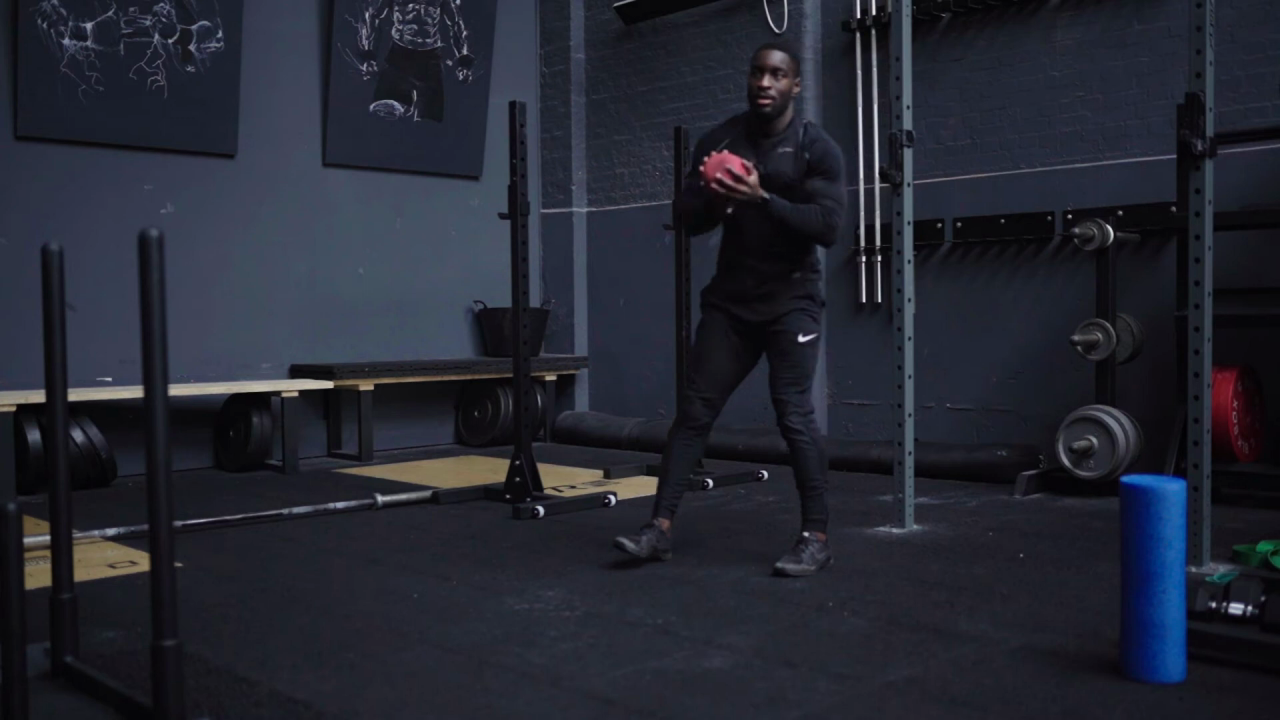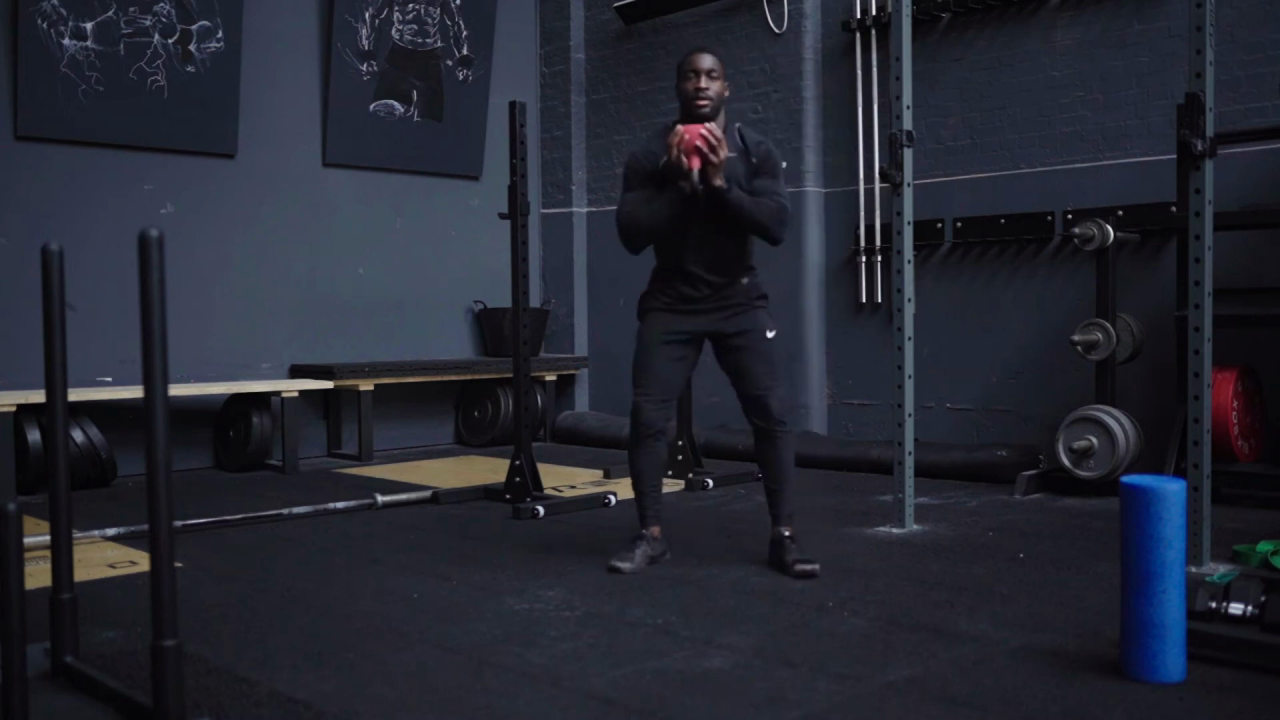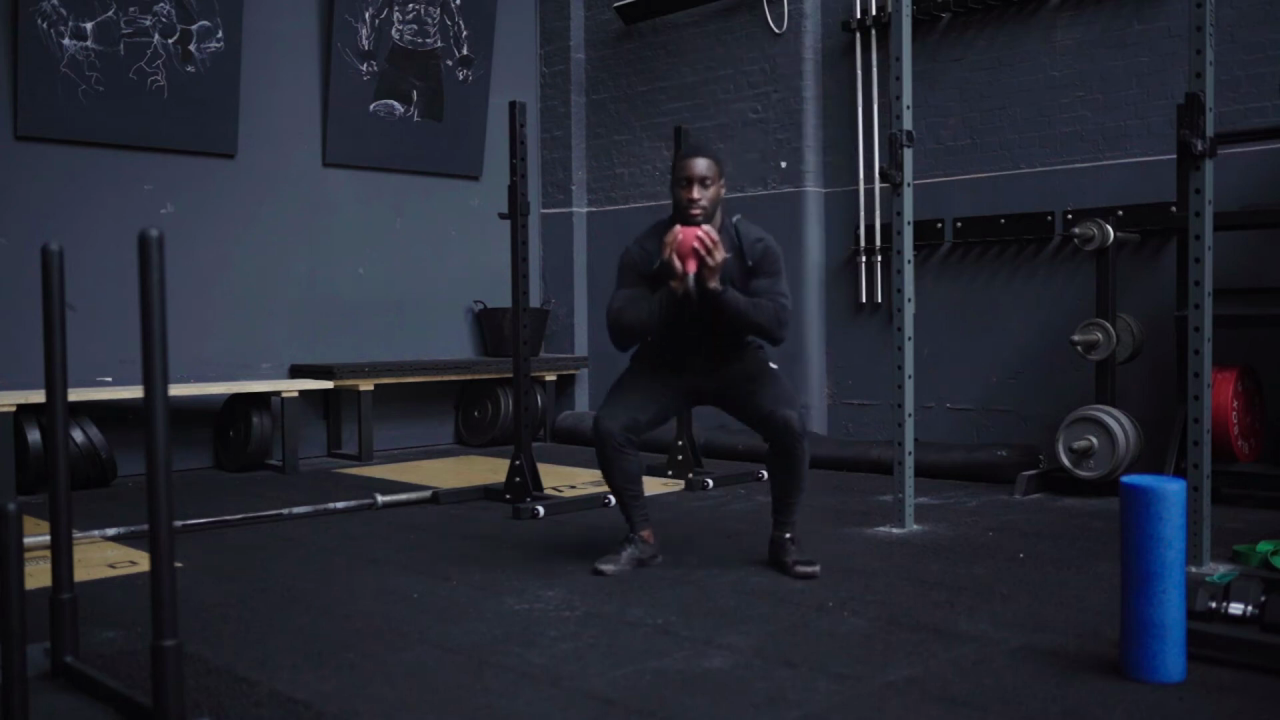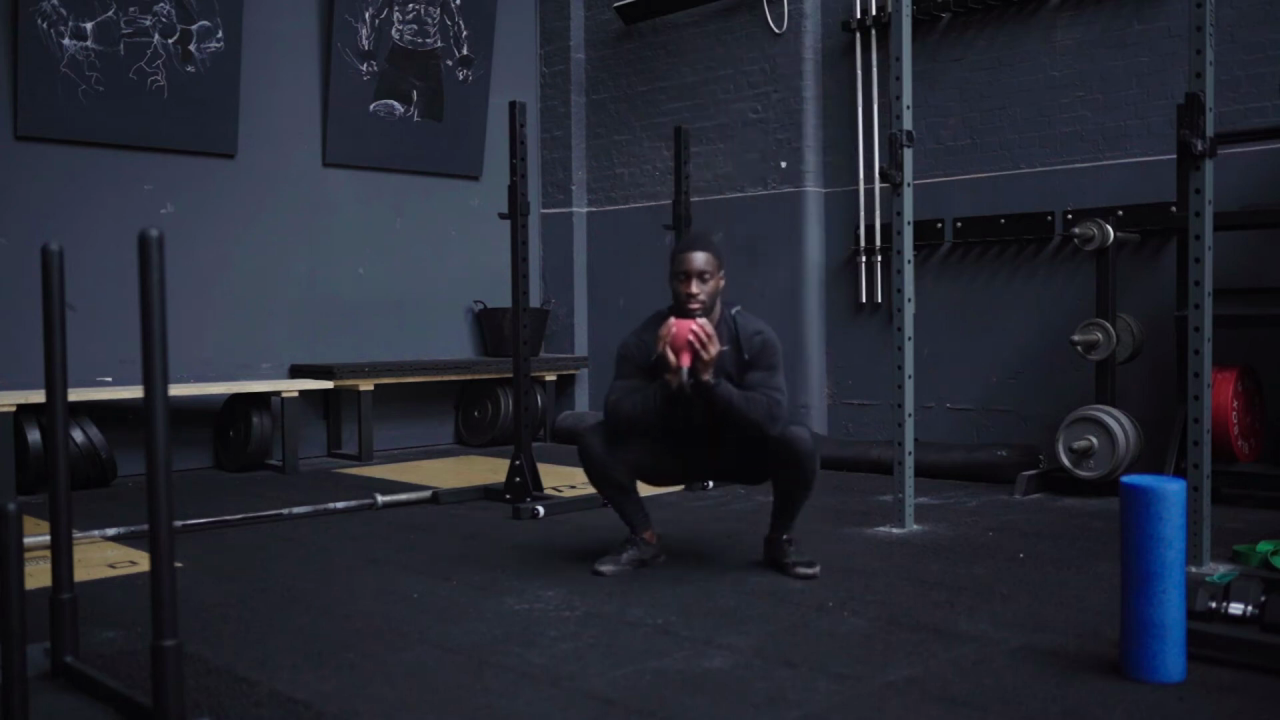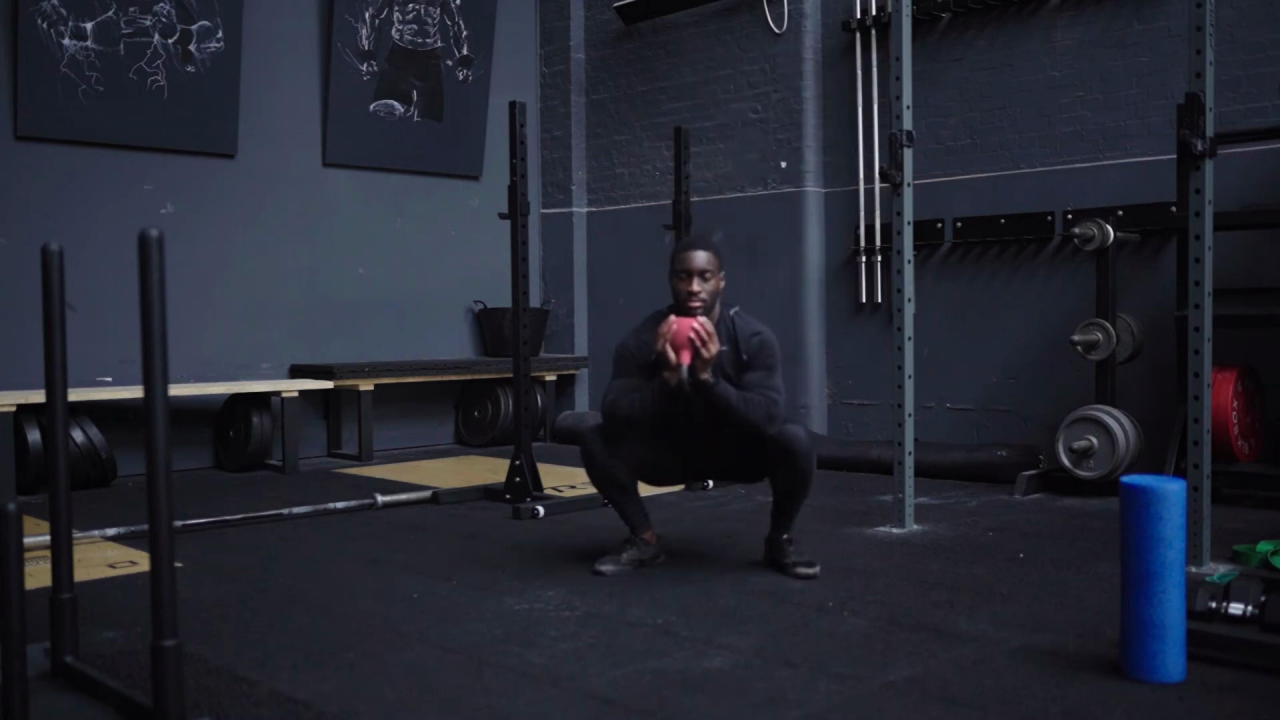
dt=0.5s
person 1, frame 1
left shoulder: (817, 147)
right shoulder: (718, 140)
left elbow: (827, 226)
right elbow: (688, 218)
left wrist: (763, 198)
right wrist: (708, 197)
left hip: (791, 301)
right hip: (729, 300)
left knee: (794, 416)
right knee: (695, 410)
left ankle: (816, 537)
right ankle: (660, 527)
person 1, frame 2
left shoulder: (756, 150)
right shoulder: (649, 154)
left elbow: (776, 226)
right elbow: (631, 236)
left wrist: (721, 184)
right wrist: (680, 187)
left hip: (738, 302)
right hip: (670, 306)
left knee: (770, 412)
right knee: (648, 415)
left ankle: (783, 535)
right ankle: (651, 535)
person 1, frame 3
left shoulder: (755, 244)
right shoulder: (645, 249)
left elbow: (777, 326)
right elbow: (621, 332)
left wrist: (716, 287)
right wrist: (673, 289)
left hip: (736, 363)
right hip: (665, 367)
left knee: (789, 424)
right knee: (609, 427)
left ankle: (783, 539)
right ankle: (642, 538)
person 1, frame 4
left shoulder: (755, 337)
right shoulder: (643, 341)
left elbow: (771, 420)
right elbow: (617, 421)
left wrist: (710, 380)
right wrist: (668, 381)
left hip: (738, 449)
right hip: (671, 449)
left knee: (798, 443)
right knee: (596, 444)
left ankle: (779, 541)
right ankle: (644, 539)
person 1, frame 5
left shoulder: (753, 337)
right shoulder: (641, 340)
left elbow: (768, 418)
right elbow: (615, 417)
left wrist: (708, 378)
right wrist: (667, 379)
left hip: (735, 450)
right hip: (671, 450)
left knee: (794, 441)
right knee: (597, 442)
left ankle: (780, 541)
right ankle: (644, 539)
